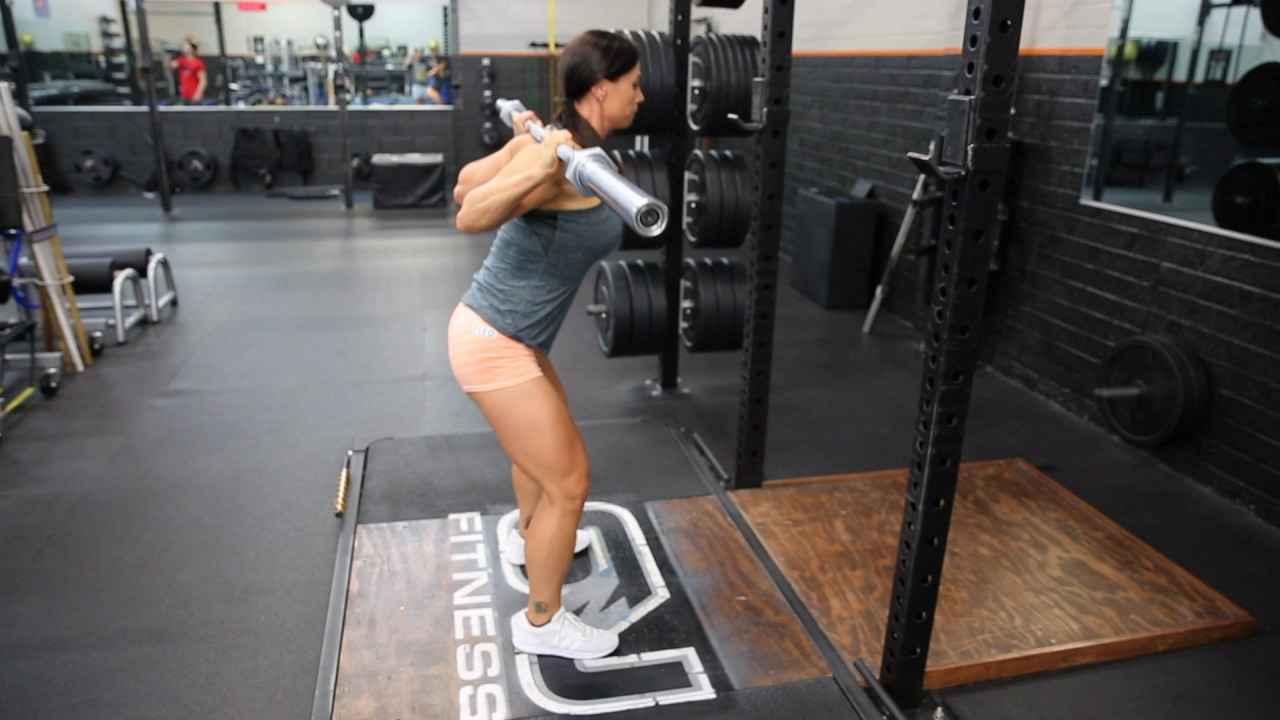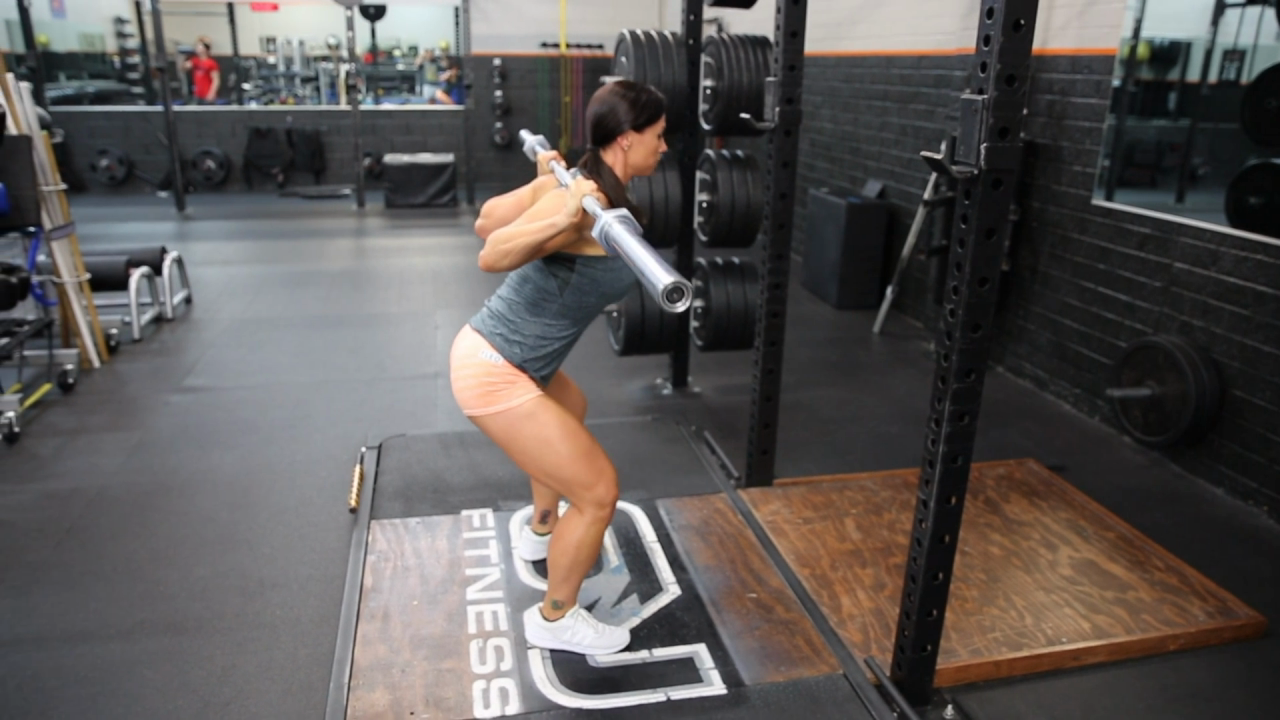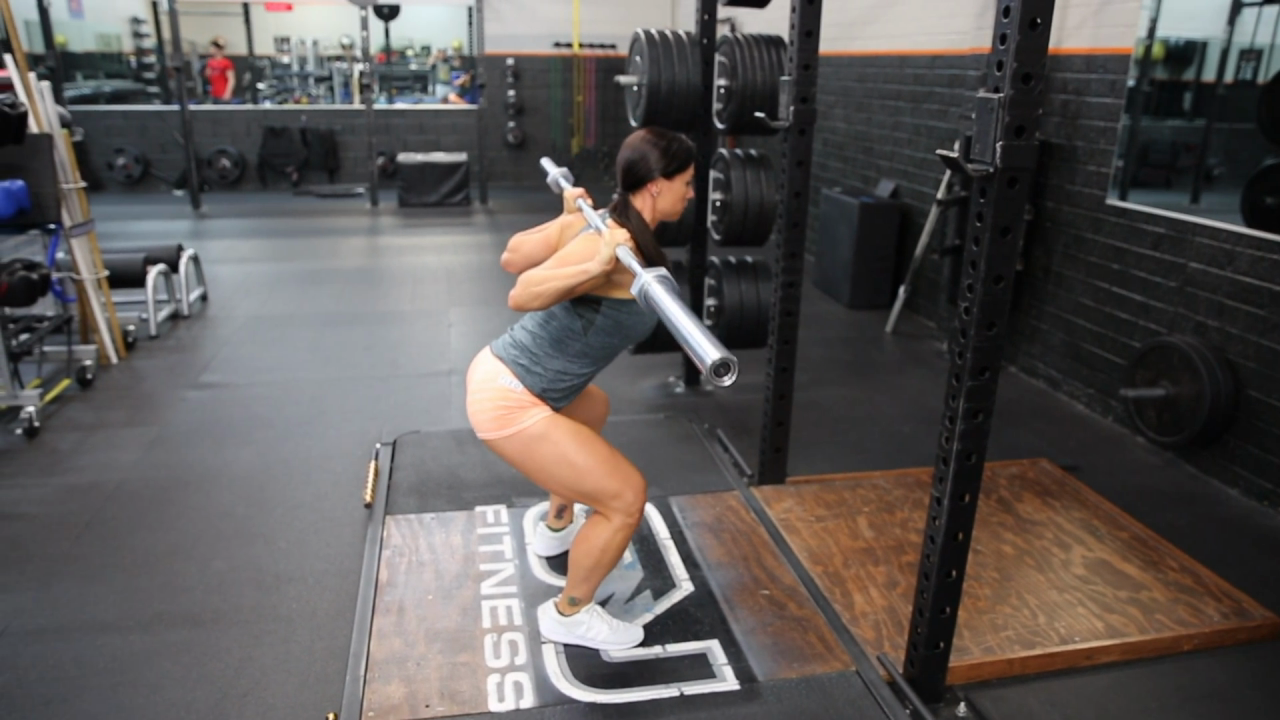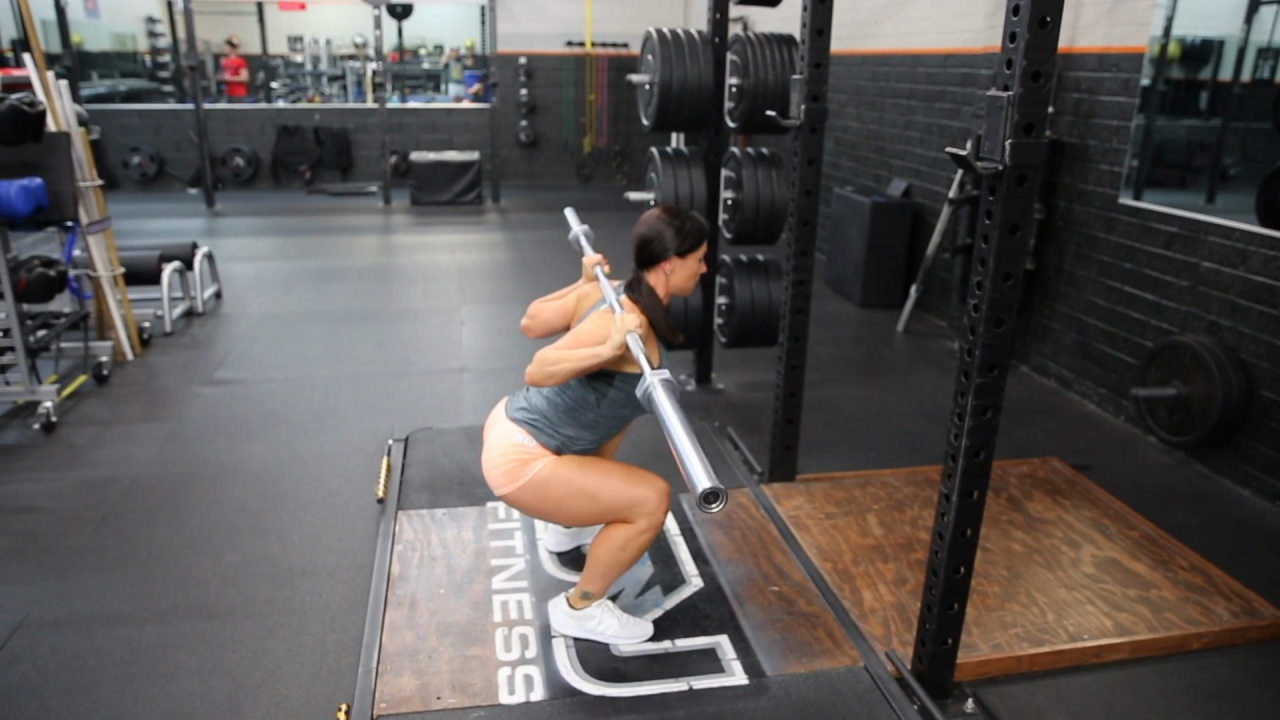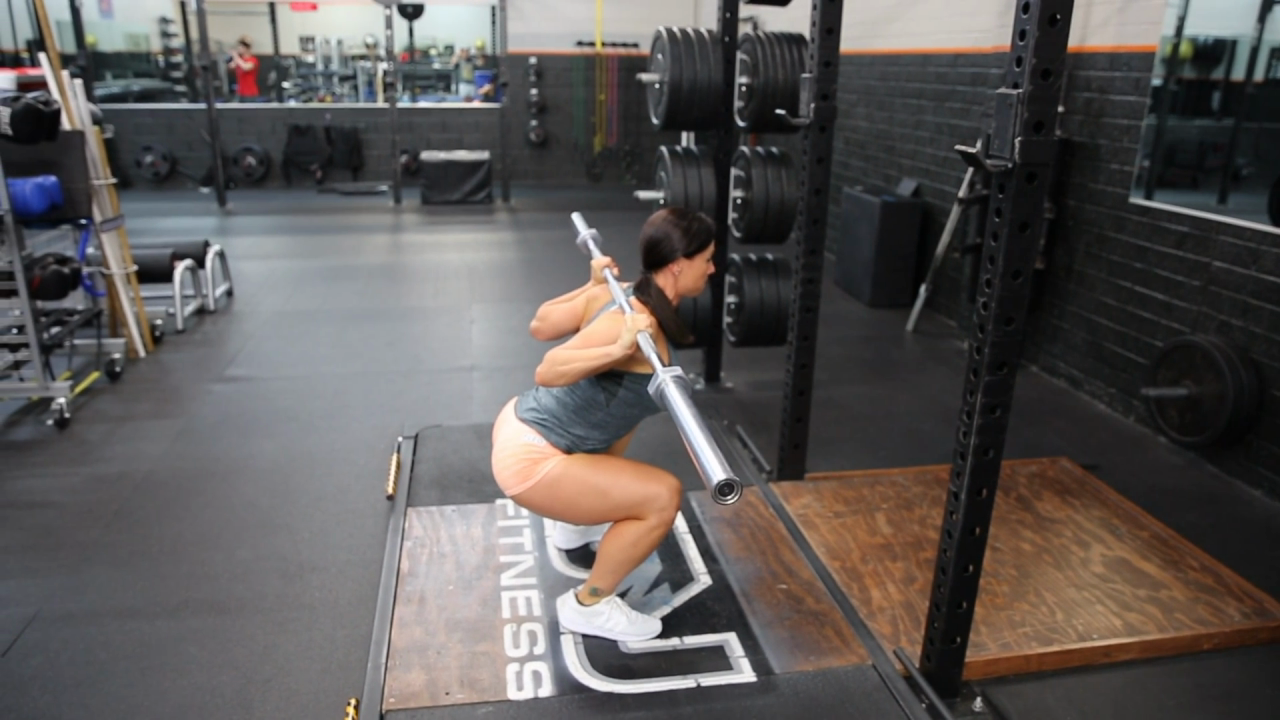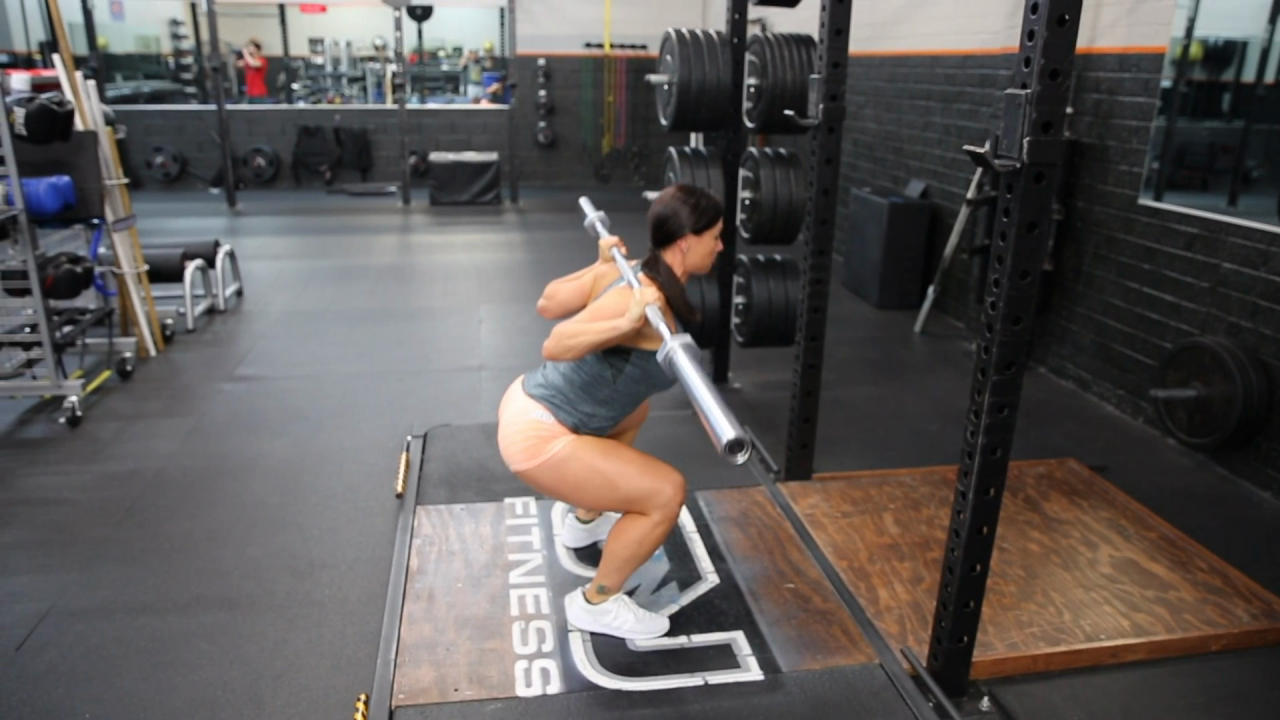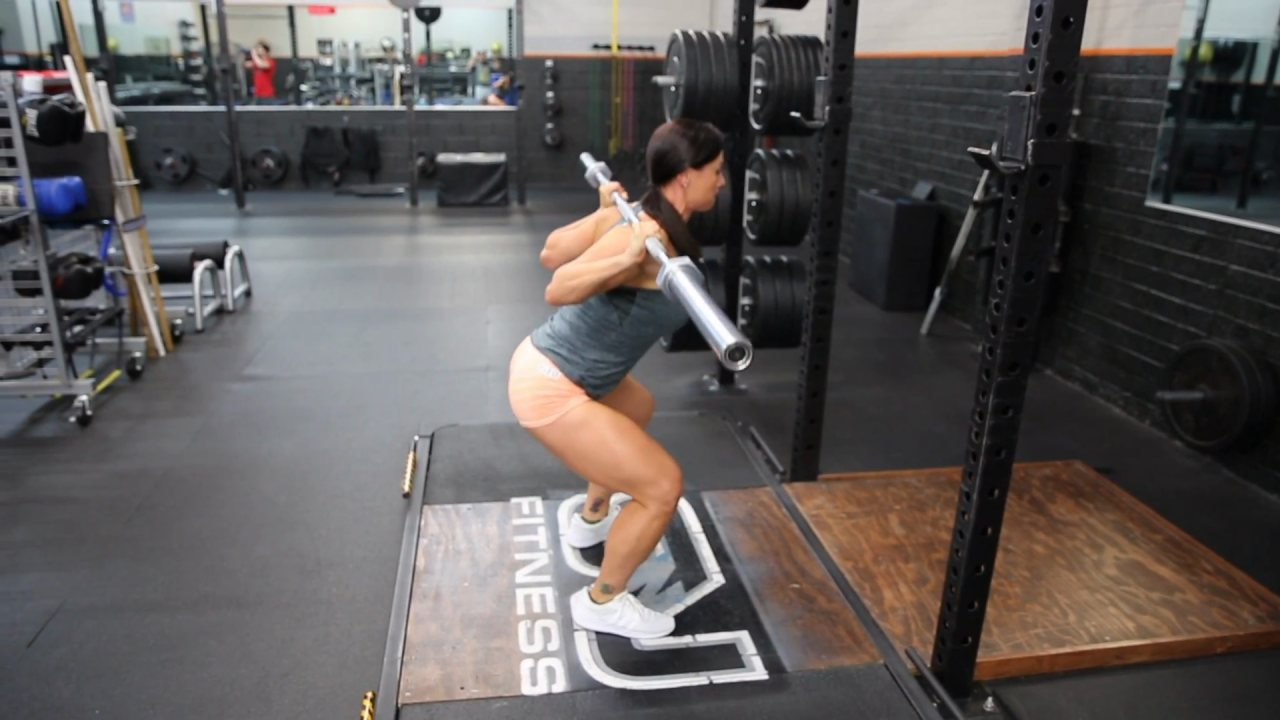
dt=0.7s
person 1, frame 1
left shoulder: (549, 143)
right shoulder: (565, 160)
left elbow: (464, 188)
right elbow: (471, 217)
left wrist: (523, 144)
right wrist: (536, 170)
left hip: (497, 331)
right hip: (496, 346)
left knee: (552, 421)
right knee: (568, 484)
left ankle: (528, 535)
right ankle: (541, 622)
person 1, frame 2
left shoulder: (570, 184)
right shoulder: (589, 205)
left elbow: (485, 222)
right elbow: (492, 256)
left wrist: (543, 182)
right wrist: (561, 220)
left hip: (495, 352)
right hip: (495, 374)
left knee: (571, 412)
right knee: (598, 491)
left ankle: (541, 531)
right ankle: (555, 619)
person 1, frame 3
left shoulder: (592, 224)
right shoulder: (607, 242)
left elbow: (511, 257)
right elbow: (521, 295)
left wrist: (566, 217)
right wrist: (595, 267)
left hip: (502, 375)
right hip: (508, 402)
left knee: (593, 411)
right knee: (625, 497)
left ankle: (558, 527)
right ankle: (569, 615)
person 1, frame 4
left shoulder: (606, 293)
right shoulder: (624, 321)
left elbow: (530, 322)
right elbow: (537, 371)
left wrist: (584, 282)
right wrist: (608, 350)
left hip: (515, 426)
right hip: (520, 459)
left knee: (614, 416)
right knee: (651, 500)
left ankle: (568, 525)
right ankle: (579, 609)
person 1, frame 5
left shoulder: (616, 294)
right shoulder: (633, 322)
left elbow: (540, 324)
right elbow: (548, 371)
left wrist: (593, 284)
right wrist: (620, 350)
left hip: (523, 427)
right hip: (530, 459)
left knee: (622, 413)
right knee: (663, 497)
left ankle: (578, 521)
right ankle: (589, 605)
person 1, frame 6
left shoulder: (624, 272)
right shoulder: (642, 297)
left elbow: (548, 303)
right elbow: (554, 346)
left wrist: (601, 263)
right wrist: (626, 323)
left hip: (531, 406)
right hip: (538, 437)
left knee: (633, 408)
right knee: (665, 493)
left ankle: (587, 518)
right ankle: (597, 603)
person 1, frame 7
left shoulder: (626, 215)
right shoulder: (647, 235)
left elbow: (550, 252)
right elbow: (557, 290)
left wrist: (603, 209)
right wrist: (628, 260)
left hip: (550, 364)
right hip: (550, 389)
left knee: (639, 408)
right knee: (662, 486)
left ankle: (594, 518)
right ankle: (601, 603)
